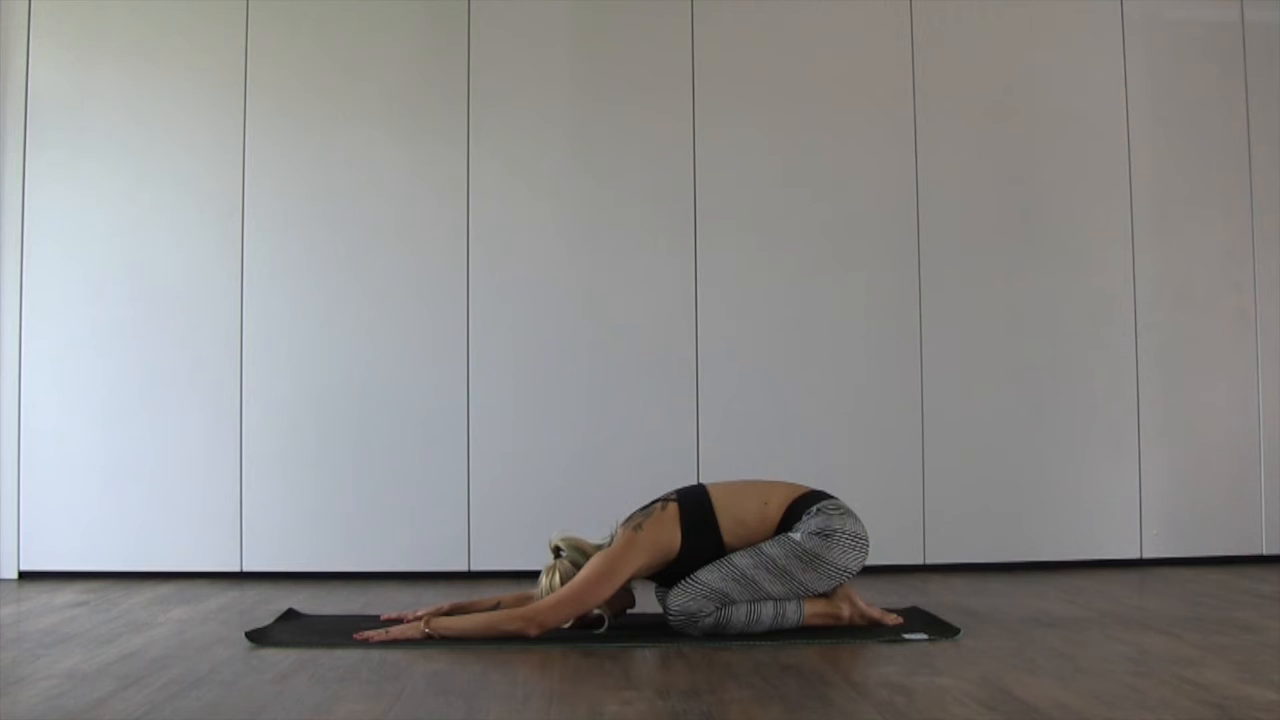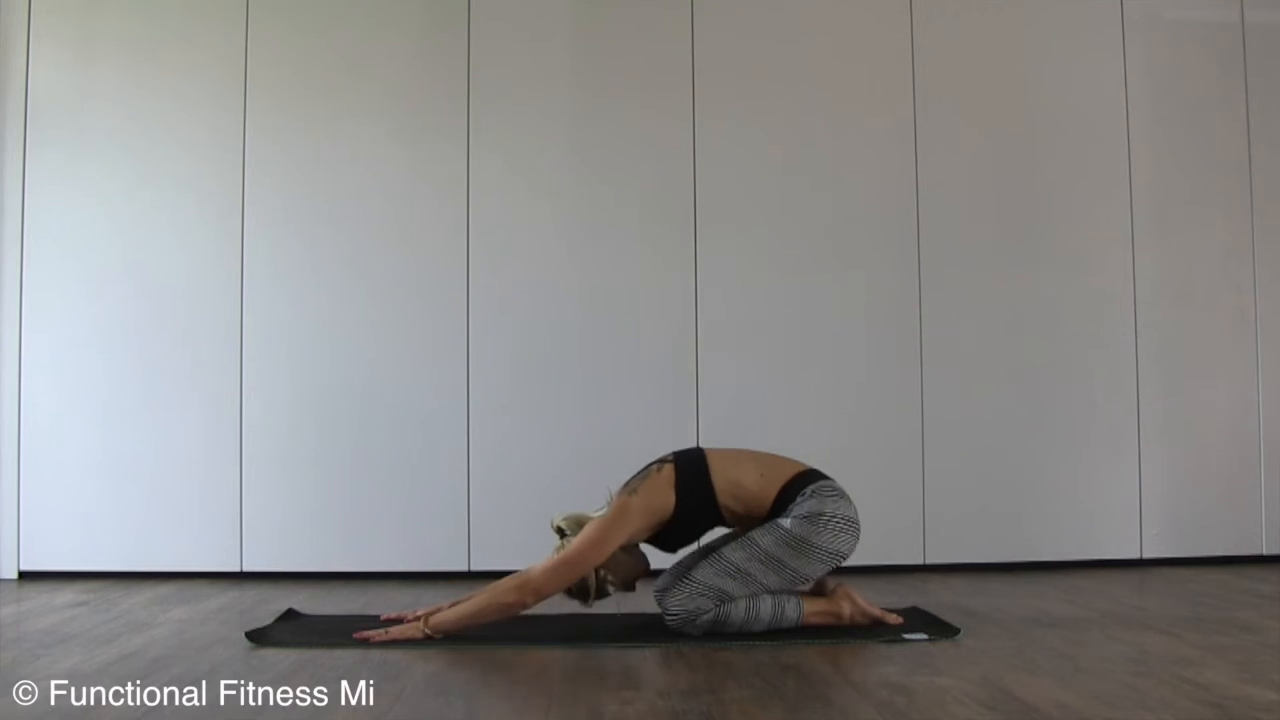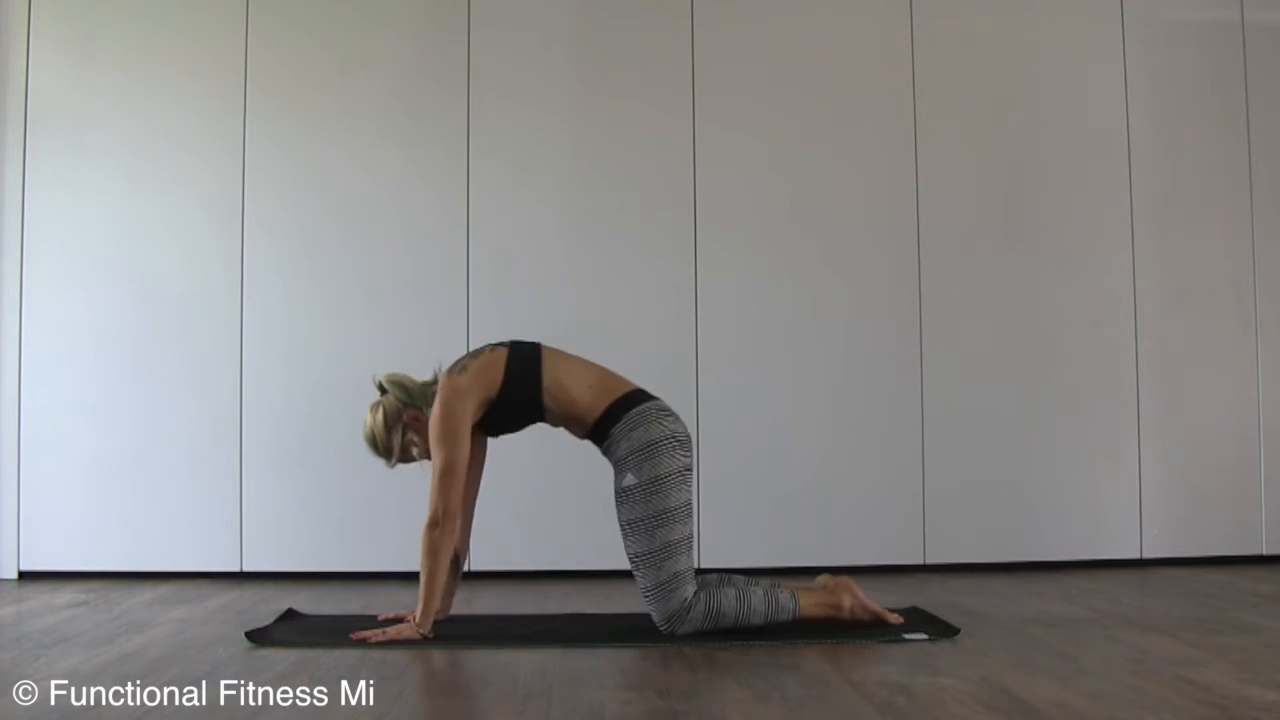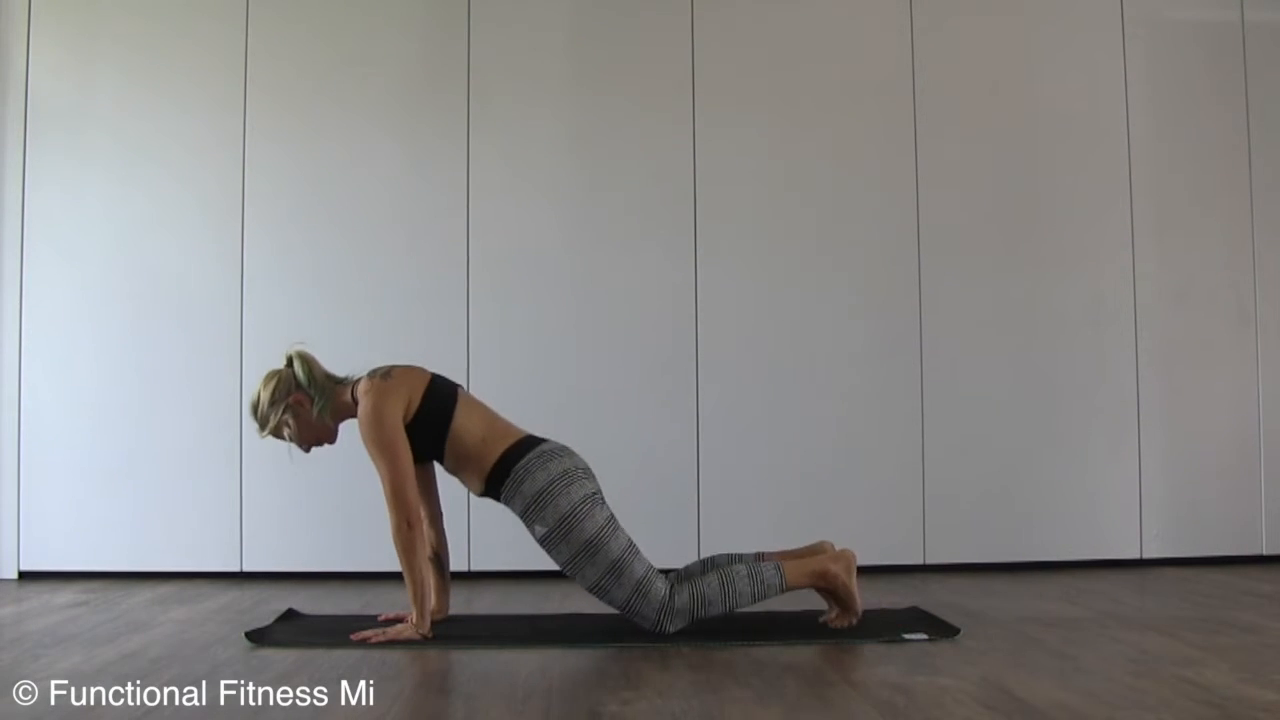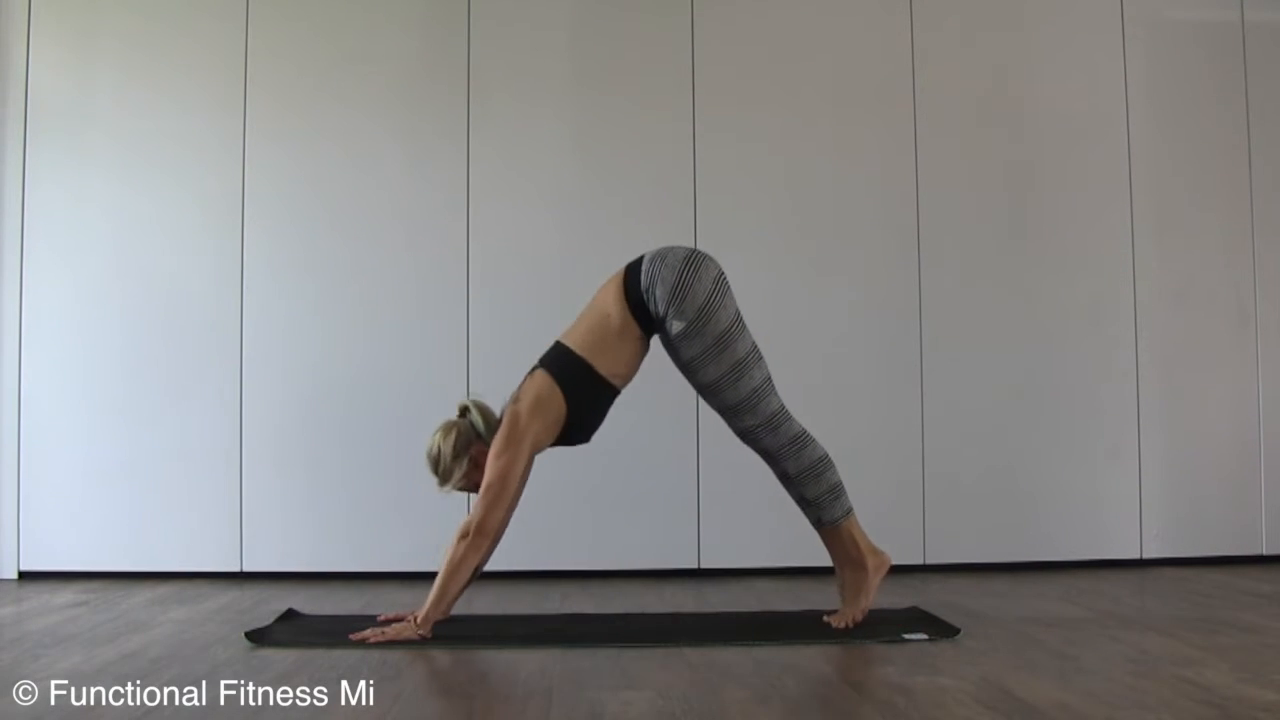
dt=1s
person 1, frame 1
left shoulder: (629, 552)
right shoulder: (631, 544)
left elbow: (531, 621)
right elbow: (537, 596)
left wrist: (428, 629)
right wrist: (449, 607)
left hip: (828, 531)
right hip: (811, 526)
left knee: (689, 609)
right knee: (677, 592)
left ankle: (832, 610)
right ankle: (823, 595)
person 1, frame 2
left shoulder: (625, 517)
right shoulder: (624, 517)
left elbow: (530, 590)
right elbow: (537, 578)
left wrist: (430, 627)
right wrist: (442, 609)
left hip: (820, 514)
right hip: (801, 512)
left knee: (686, 609)
right knee: (674, 593)
left ankle: (831, 609)
right ankle: (818, 594)
person 1, frame 3
left shoulder: (451, 396)
right shoulder: (468, 402)
left elbow: (442, 518)
right elbow: (460, 515)
left wrist: (422, 620)
right wrist: (438, 603)
left hip: (645, 438)
right hip: (644, 436)
left knee: (677, 611)
right knee: (673, 592)
left ankle: (831, 602)
right ankle: (820, 592)
person 1, frame 4
left shoulder: (372, 402)
right shoulder: (391, 406)
left elbow: (407, 519)
right elbow: (427, 515)
left wrist: (417, 618)
right wrist: (438, 603)
left hip: (548, 486)
right hip: (550, 477)
left knee: (664, 612)
right knee: (661, 598)
left ankle: (823, 568)
right ankle: (813, 559)
person 1, frame 5
left shoulder: (521, 428)
right shoulder: (525, 426)
left elbow: (476, 533)
right elbow: (483, 533)
left wrist: (421, 622)
right wrist: (430, 608)
left hip: (674, 286)
right hip: (664, 294)
left knee: (766, 425)
right knee: (762, 431)
left ankle: (860, 554)
right ankle: (850, 558)
